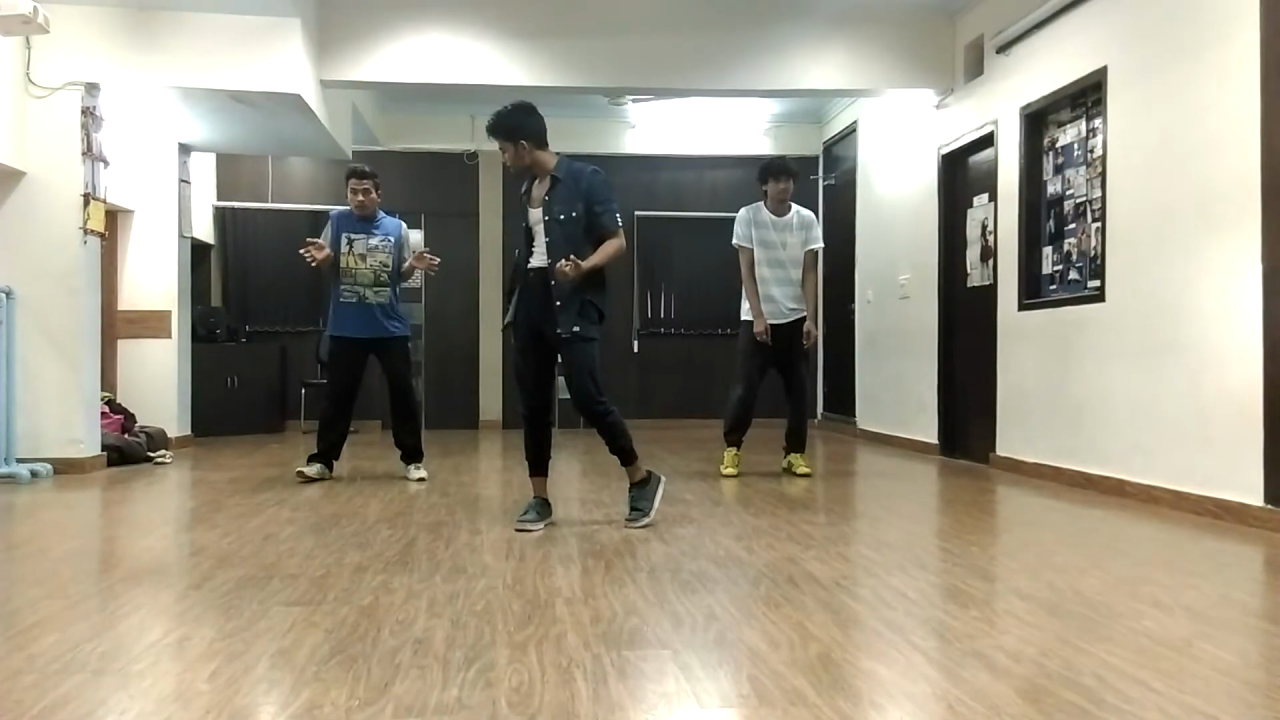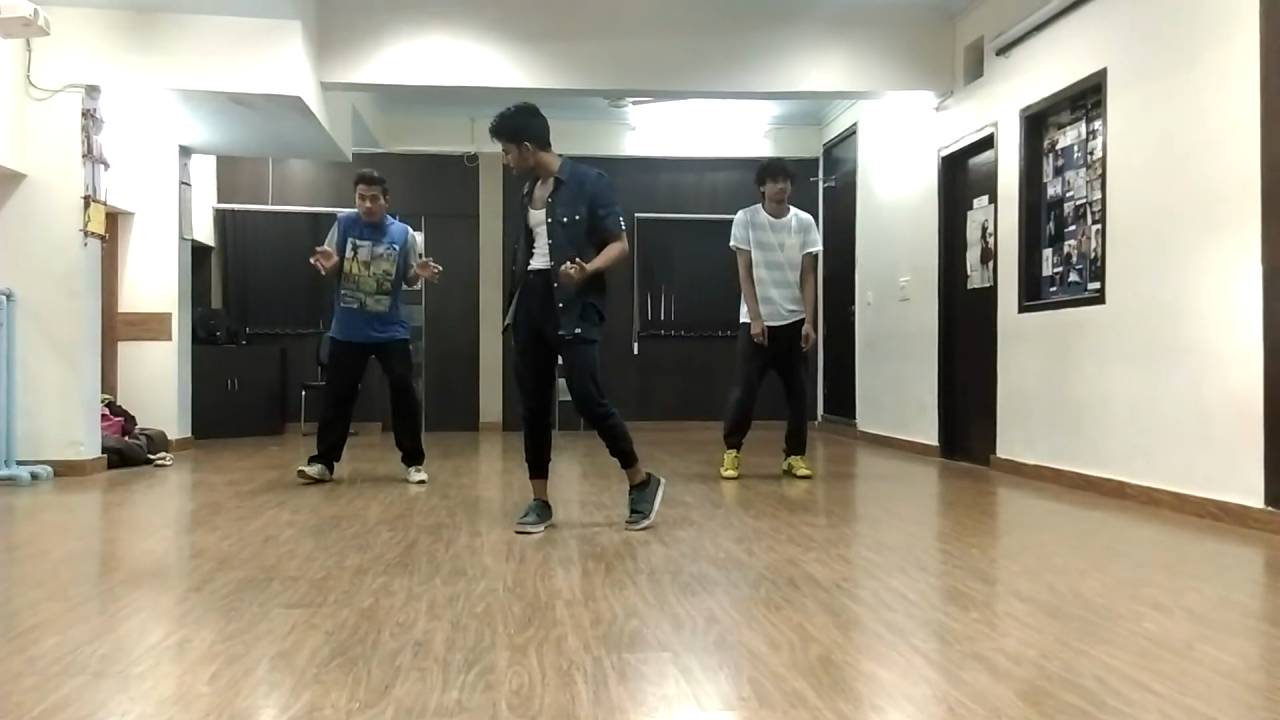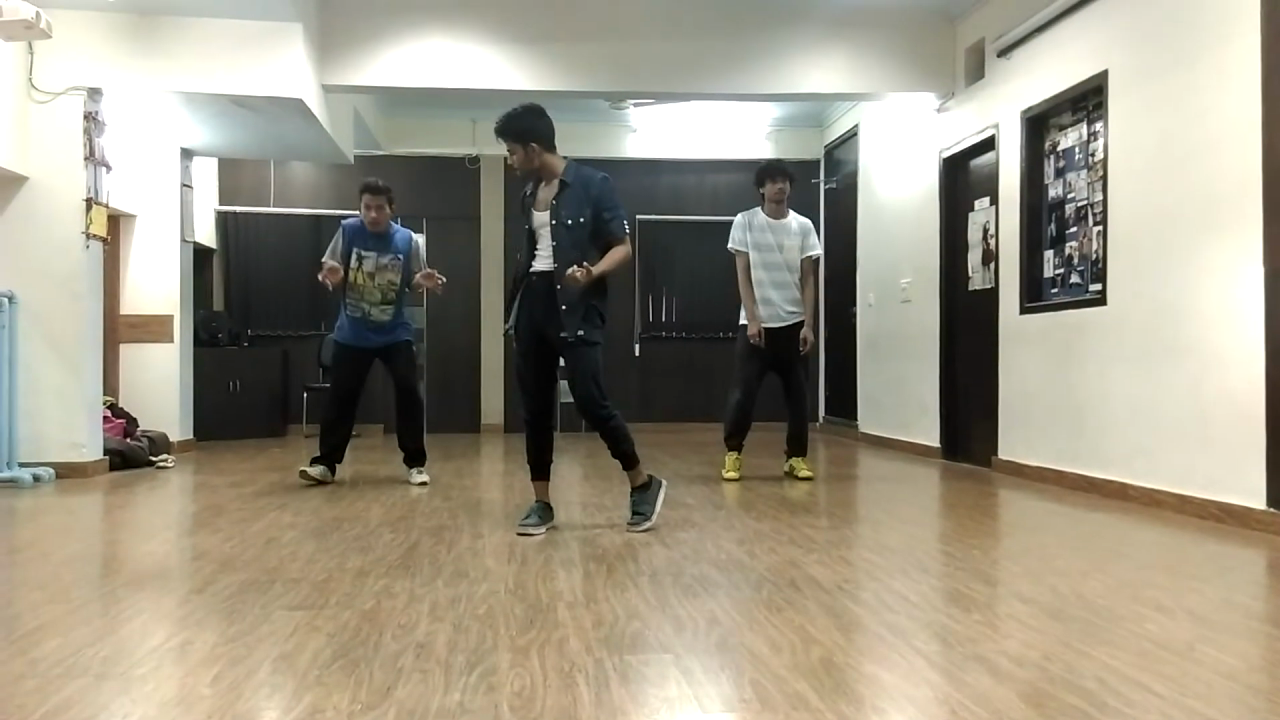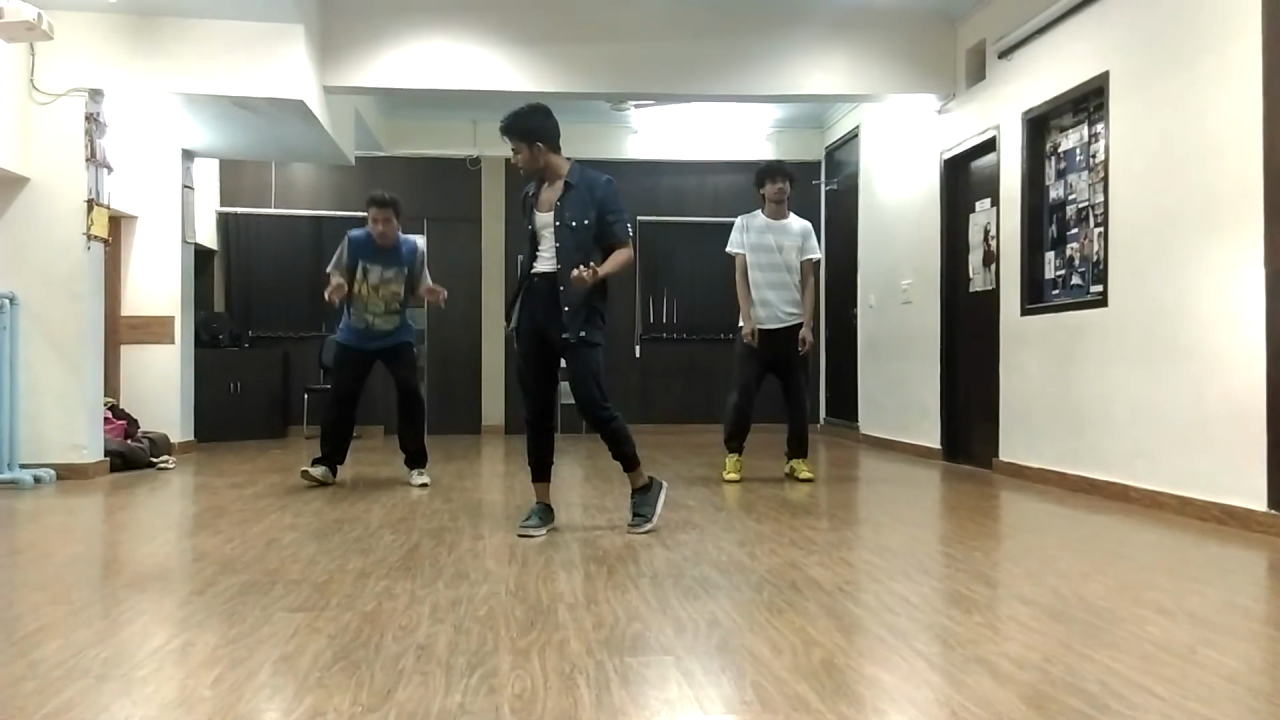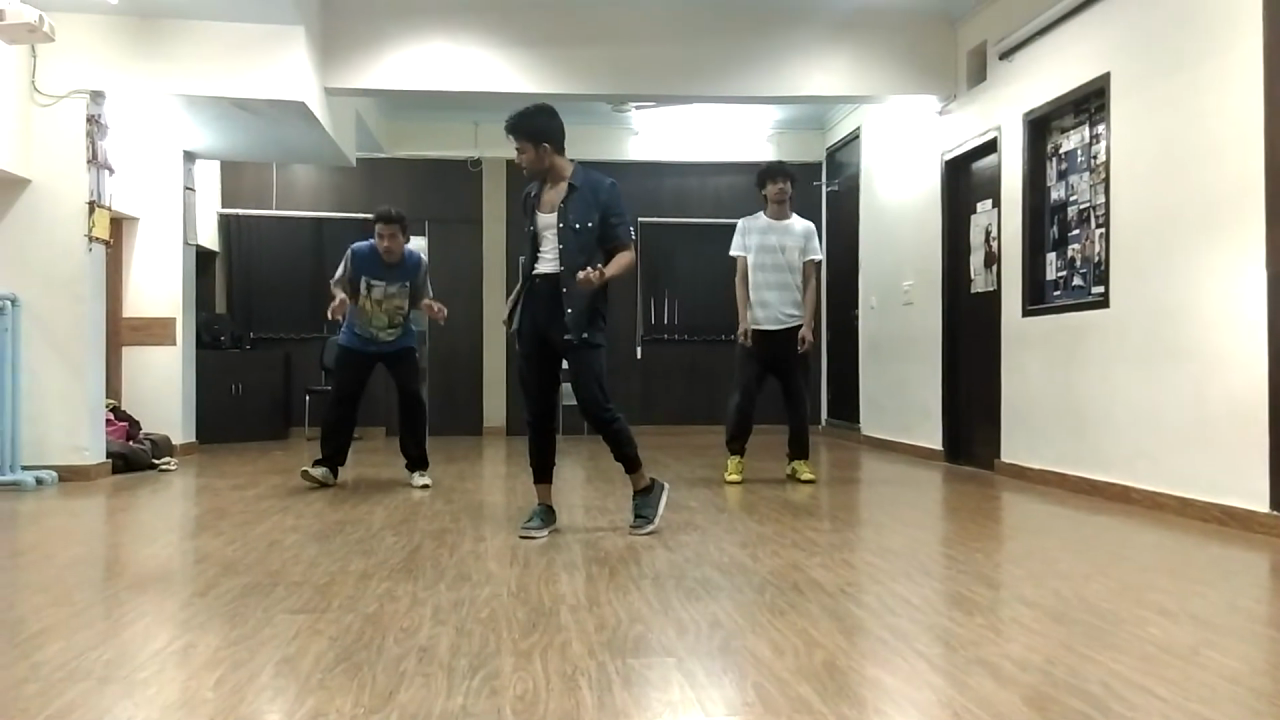
dt=0.1s
person 1, frame 1
left shoulder: (585, 179)
right shoulder: (527, 190)
left elbow: (616, 240)
left wrist: (582, 267)
right wrist: (513, 298)
left hip: (572, 301)
right hip: (531, 300)
left knee: (587, 396)
right knee: (533, 403)
left ankle: (642, 479)
right ankle: (540, 499)
person 1, frame 2
left shoulder: (589, 182)
right shoulder: (528, 191)
left elbow: (619, 244)
left wrist: (586, 270)
right wrist: (514, 298)
left hip: (573, 304)
right hip: (531, 302)
left knee: (588, 399)
right knee: (533, 405)
left ankle: (642, 482)
right ankle: (540, 502)
person 1, frame 3
left shoulder: (593, 185)
right shoulder: (529, 194)
left elbow: (622, 247)
left wrist: (592, 273)
right wrist: (517, 298)
left hip: (575, 306)
right hip: (533, 304)
left knee: (590, 401)
right knee: (535, 407)
left ankle: (644, 484)
right ankle: (541, 504)
person 1, frame 4
left shoulder: (597, 187)
right shoulder: (530, 194)
left elbow: (625, 250)
left wrist: (596, 274)
right wrist: (517, 299)
left hip: (576, 307)
right hip: (534, 305)
left knee: (591, 402)
right knee: (536, 408)
left ankle: (644, 485)
right ankle: (542, 505)
person 1, frame 5
left shoulder: (599, 189)
right shoulder: (531, 195)
left elbow: (626, 252)
left wrist: (602, 275)
right wrist: (517, 296)
left hip: (578, 308)
right hip: (536, 307)
left knee: (593, 404)
right knee: (538, 409)
left ankle: (646, 487)
right ankle: (544, 506)
person 2, frame 1
left shoulder: (806, 219)
right shoulder: (747, 217)
left elbow: (809, 273)
right elbow: (747, 271)
left wrist: (810, 319)
right wrist: (758, 316)
left hip: (794, 319)
right hip: (756, 319)
left knee: (799, 389)
right knee: (745, 387)
left ankle: (795, 453)
right ankle: (731, 450)
person 2, frame 2
left shoulder: (805, 222)
right shoulder: (745, 219)
left elbow: (808, 276)
right elbow: (744, 273)
left wrist: (809, 322)
right wrist: (755, 318)
left hip: (794, 321)
right hip: (755, 320)
left knee: (798, 391)
right knee: (744, 389)
left ankle: (795, 455)
right ankle: (731, 452)
person 2, frame 3
left shoulder: (803, 226)
right shoulder: (744, 222)
left elbow: (808, 278)
right elbow: (743, 274)
left wrist: (808, 324)
right wrist: (752, 319)
left hip: (792, 324)
right hip: (757, 323)
left knee: (798, 393)
right knee: (743, 391)
left ankle: (796, 457)
right ankle: (732, 455)
person 2, frame 4
left shoulder: (803, 228)
right shoulder: (744, 224)
left elbow: (808, 280)
right elbow: (741, 275)
left wrist: (807, 325)
right wrist: (747, 319)
left hip: (792, 325)
right hip: (756, 324)
left knee: (797, 395)
right knee: (742, 393)
left ankle: (797, 459)
right ankle: (733, 456)
person 2, frame 5
left shoulder: (806, 229)
right shoulder: (747, 226)
left elbow: (810, 281)
right elbow: (741, 276)
left wrist: (807, 324)
right wrist: (744, 319)
left hip: (793, 326)
right hip: (757, 325)
left knee: (798, 396)
right knee: (743, 394)
left ankle: (798, 460)
right ankle: (735, 458)
person 3, frame 1
left shoulder: (396, 228)
right shoulder: (337, 220)
left elbow: (402, 274)
right elbow: (327, 262)
left wrist: (414, 265)
right wrist: (322, 257)
left hip: (390, 325)
right hip: (346, 327)
left knee: (402, 389)
right knee: (339, 392)
left ankle: (413, 460)
right ankle: (323, 461)
person 3, frame 2
left shoulder: (402, 233)
right shoulder: (344, 224)
left elbow: (408, 279)
right elbow: (332, 267)
left wrist: (419, 271)
right wrist: (329, 263)
left hip: (391, 329)
right hip: (348, 329)
left knee: (404, 391)
right knee: (338, 393)
left ankle: (414, 462)
right ankle: (323, 462)
person 3, frame 3
left shoulder: (408, 241)
right shoulder: (348, 230)
left elbow: (413, 280)
right elbow: (332, 267)
left wrist: (425, 280)
right wrist: (333, 273)
left hip: (395, 332)
right hip: (352, 333)
left knee: (408, 390)
right knee: (341, 394)
left ankle: (416, 463)
right ankle: (326, 463)
person 3, frame 4
left shoulder: (413, 249)
right shoulder: (354, 241)
left elbow: (417, 287)
right elbow: (336, 276)
left wrist: (427, 293)
right wrist: (338, 286)
left hip: (397, 336)
right hip: (354, 336)
left knee: (410, 392)
right knee: (341, 395)
left ankle: (416, 465)
right ankle: (327, 464)
person 3, frame 5
left shoulder: (418, 263)
right shoulder: (358, 254)
left elbow: (420, 298)
right elbow: (339, 284)
left wrist: (428, 307)
right wrist: (341, 299)
left hip: (399, 341)
right hip: (356, 340)
left knee: (412, 396)
right knee: (342, 398)
left ankle: (418, 467)
right ankle: (328, 466)
